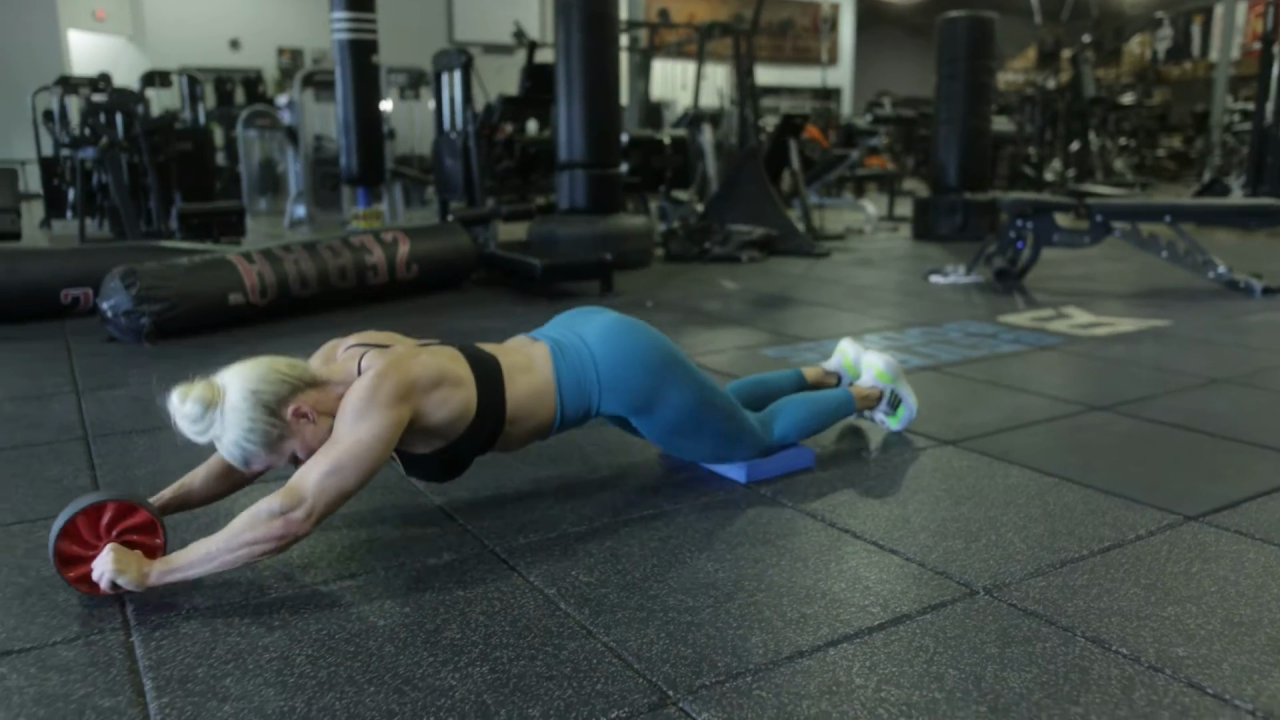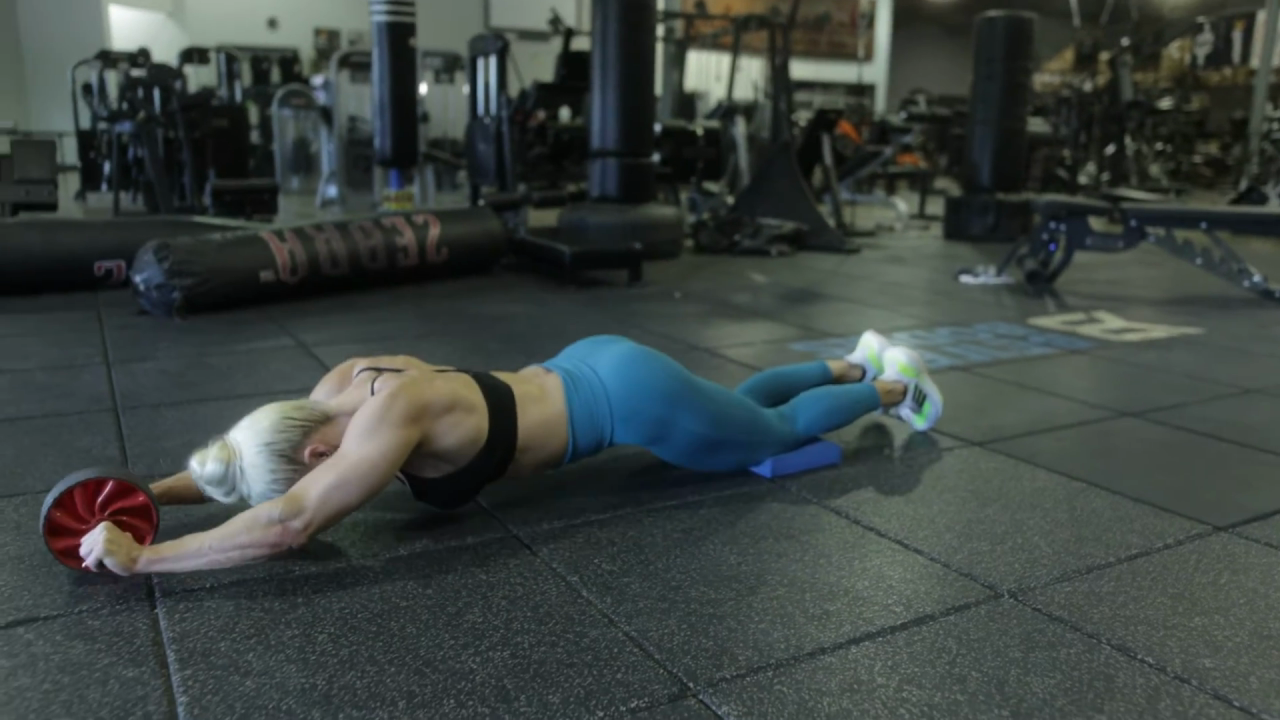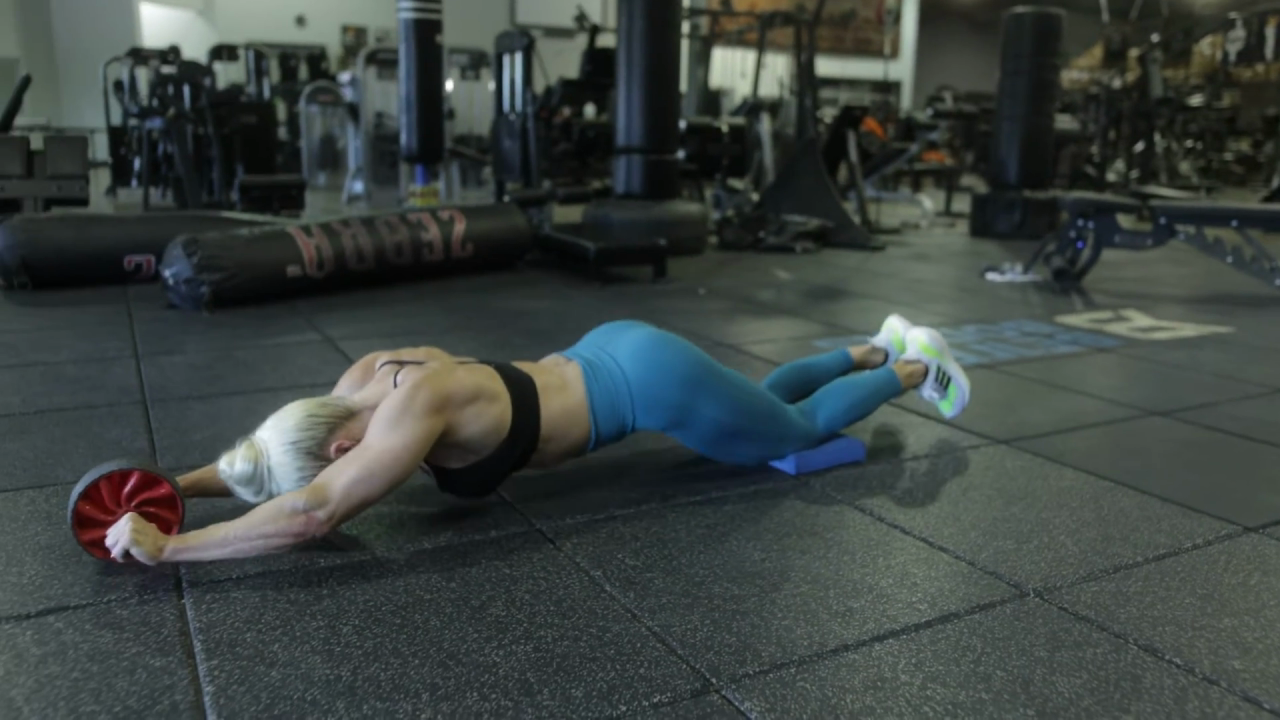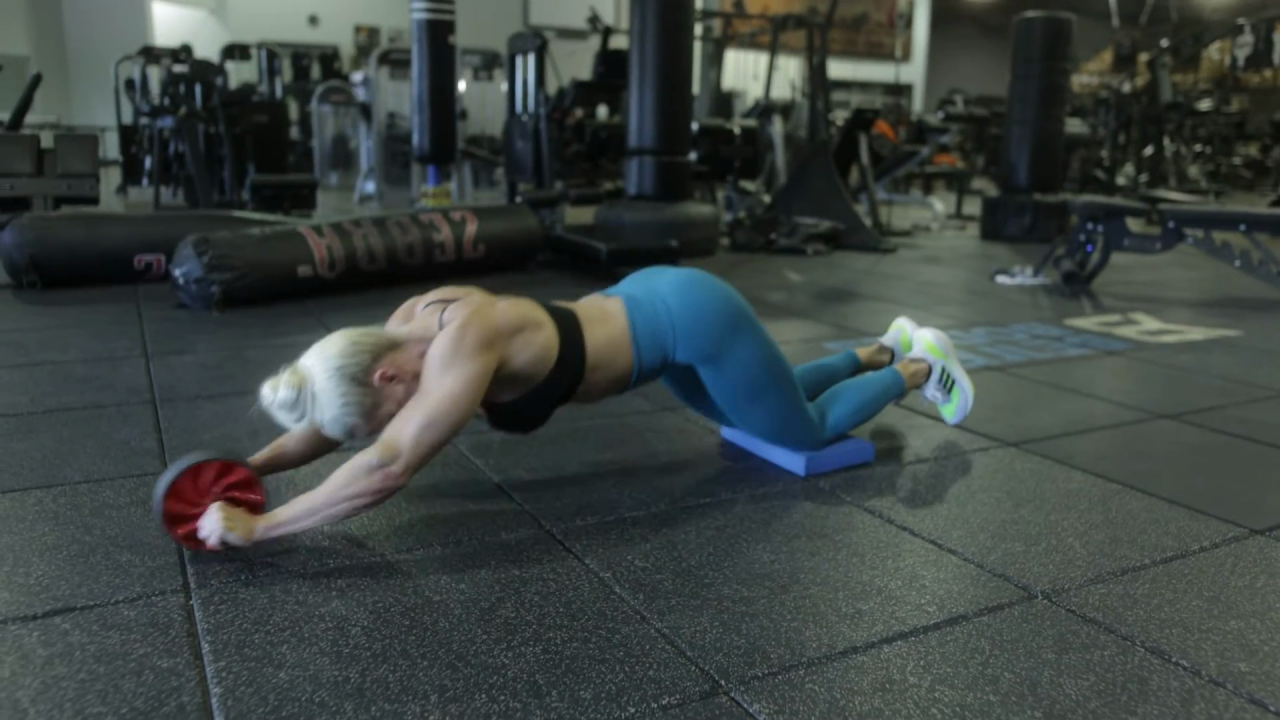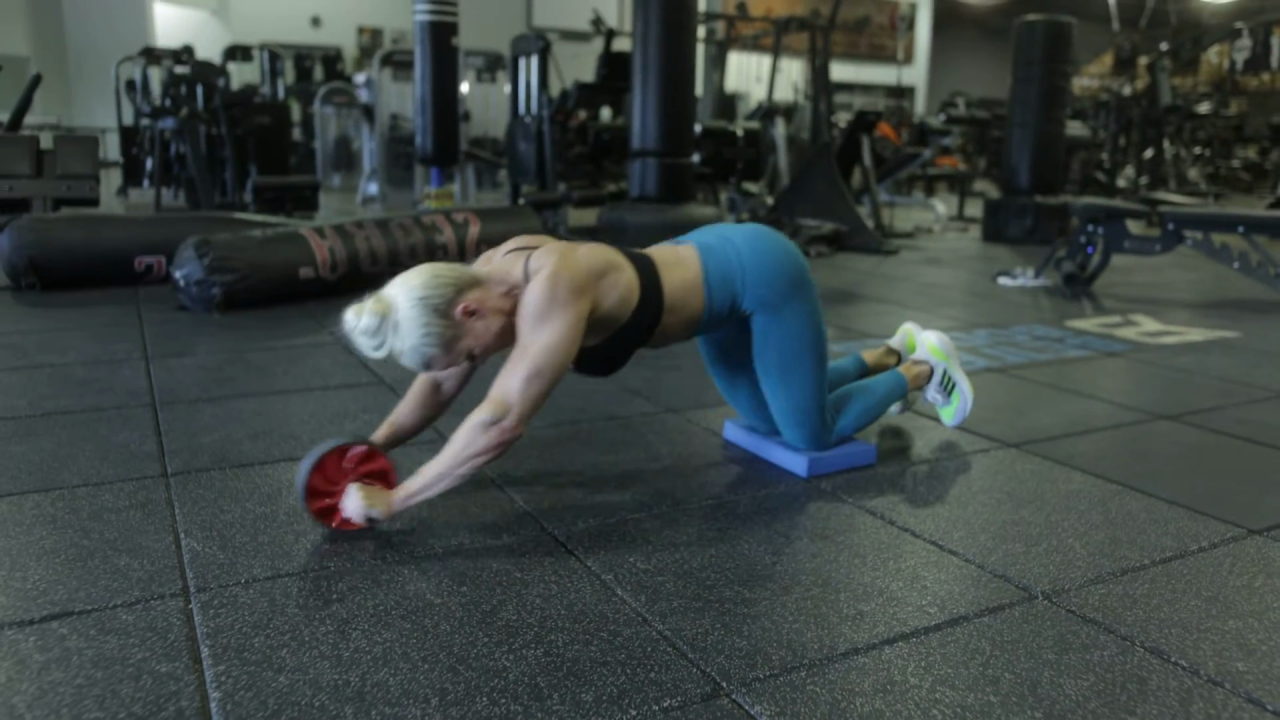
dt=0.3s
person 1, frame 1
left shoulder: (377, 393)
right shoulder: (330, 366)
left elbow: (288, 518)
right elbow: (241, 452)
left wrist: (148, 572)
right wrist: (152, 507)
left hip: (617, 365)
right hip: (578, 343)
left knee: (749, 444)
right knee: (714, 413)
left ankle: (867, 392)
right ankle: (826, 371)
person 1, frame 2
left shoulder: (390, 417)
right shoulder: (344, 386)
left elbow: (286, 524)
right elbow: (255, 463)
left wrist: (140, 555)
right wrist: (147, 489)
left hip: (628, 397)
right hip: (589, 371)
left knee: (779, 430)
right knee: (740, 404)
left ankle: (892, 383)
right ankle: (856, 361)
person 1, frame 3
left shoulder: (411, 409)
right shoulder: (369, 377)
left elbow: (308, 515)
right elbow: (282, 455)
left wrist: (167, 545)
right wrist: (178, 482)
left hip: (650, 383)
right hip: (613, 355)
left knee: (800, 432)
right knee: (762, 400)
left ankle: (913, 365)
right ankle: (873, 350)
person 1, frame 4
left shoulder: (458, 342)
right shoulder: (408, 328)
left elbow: (387, 468)
right elbow: (336, 422)
left wrist: (260, 529)
right wrist: (253, 466)
left hip: (695, 318)
right hip: (655, 307)
left knee: (804, 433)
right knee: (755, 417)
left ankle: (918, 366)
right ankle: (880, 351)
person 1, frame 5
left shoulder: (551, 290)
right shoulder: (488, 276)
left elbow: (500, 423)
right elbow: (438, 384)
left wrist: (393, 498)
right wrist: (374, 445)
left hip: (761, 274)
right hip: (715, 269)
left knee: (812, 434)
right knee: (768, 422)
left ankle: (920, 369)
right ankle: (887, 355)
